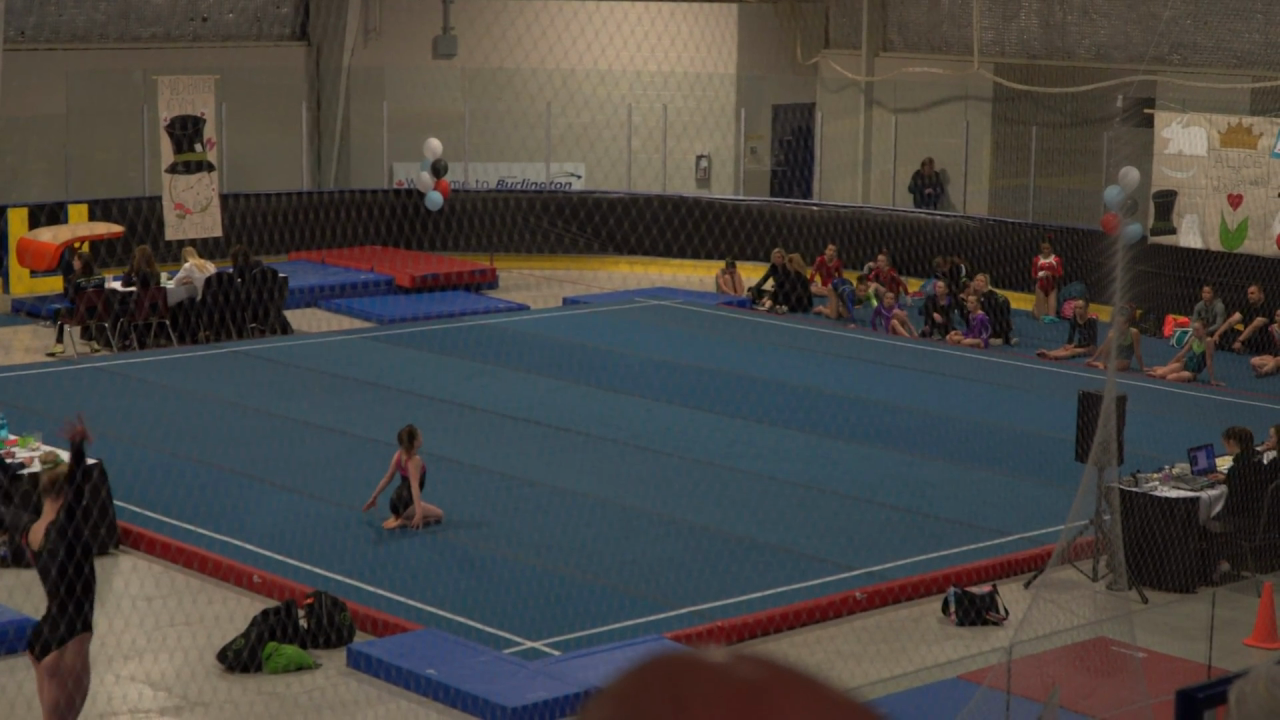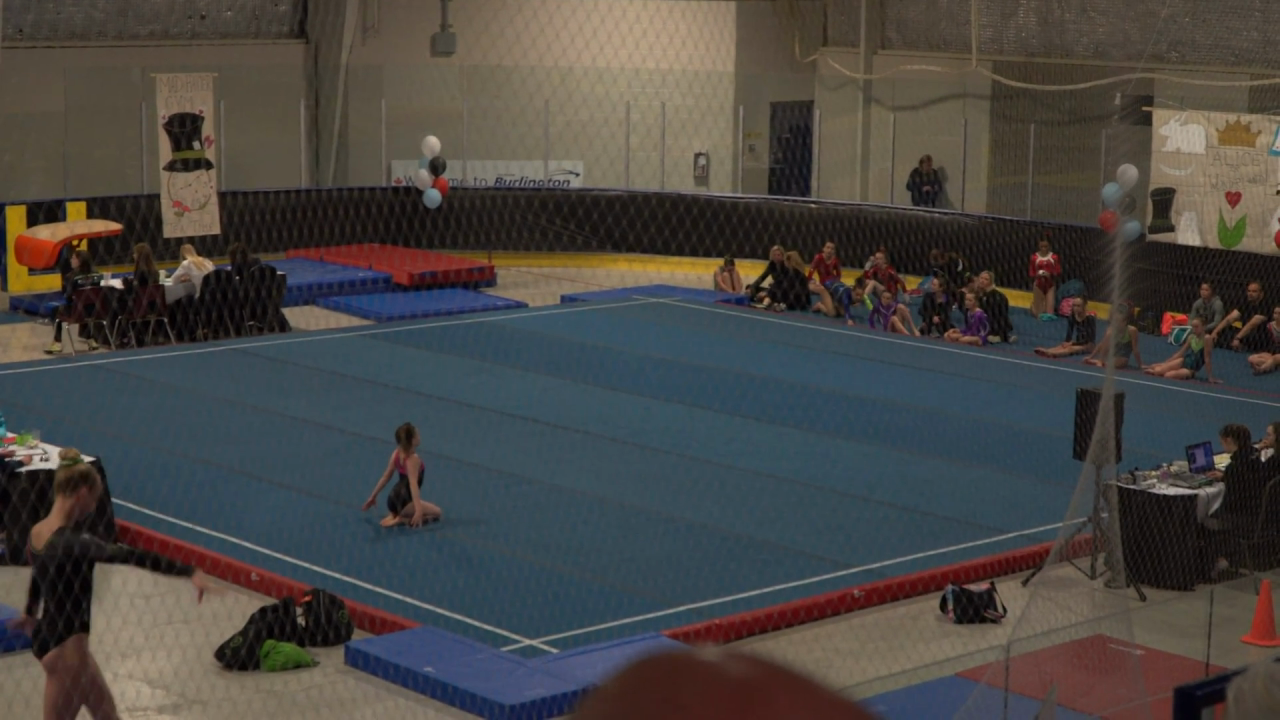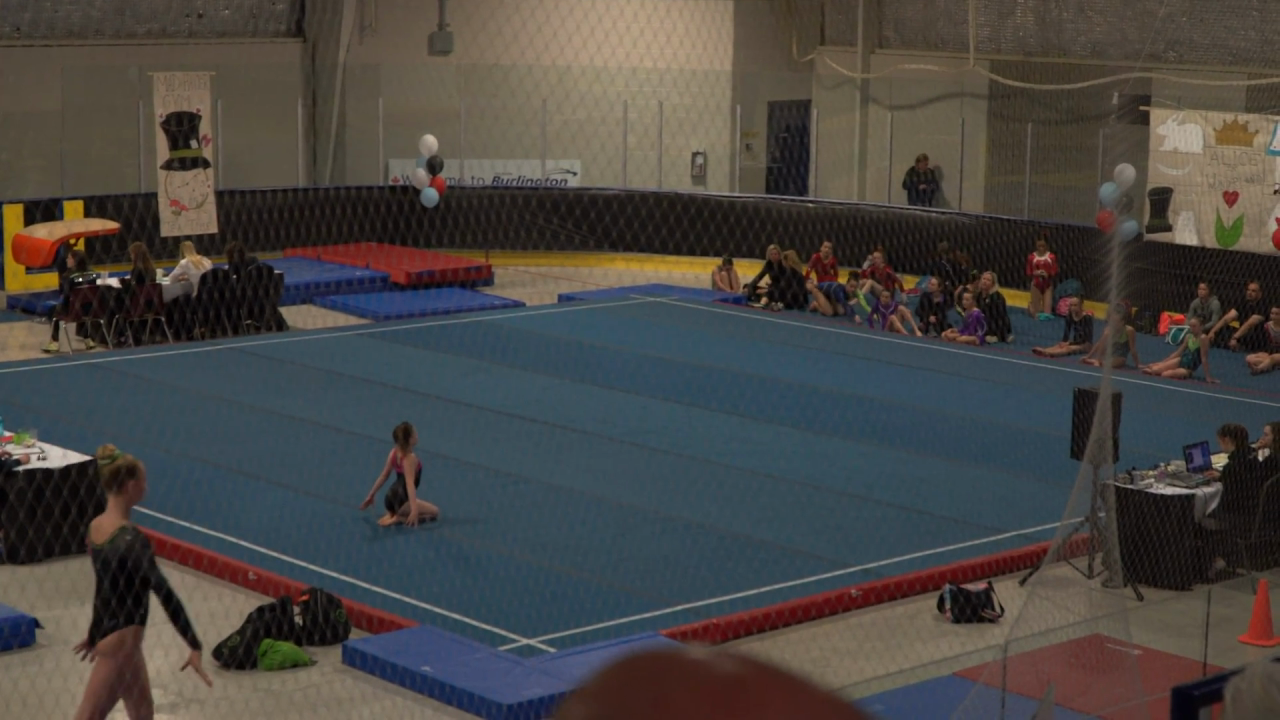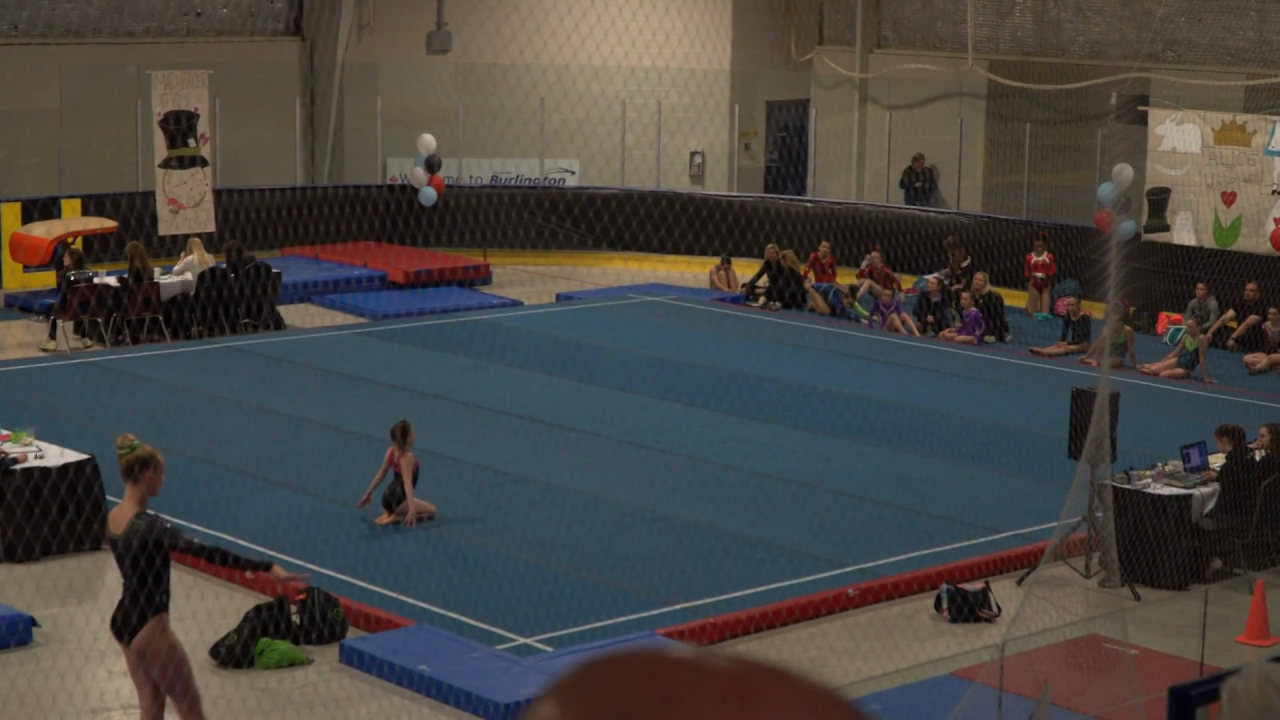
dt=0.4s
person 1, frame 1
left shoulder: (34, 532)
right shoulder: (60, 531)
right elbow: (76, 488)
right wrist: (79, 446)
left hip: (43, 640)
right hip: (67, 646)
person 1, frame 2
left shoulder: (38, 533)
right shoulder: (70, 542)
right elbow: (128, 555)
left wrist: (30, 613)
right wrist: (188, 572)
left hip: (49, 636)
right hip: (66, 644)
person 1, frame 3
left shoulder: (97, 527)
right shoulder: (131, 540)
right elbow: (164, 594)
right wrist: (195, 646)
left hip: (109, 631)
right hip: (121, 638)
person 1, frame 4
left shoulder: (115, 516)
right shoulder: (148, 525)
right elbow: (207, 553)
right wrist: (267, 568)
left hip: (123, 621)
right hip: (149, 627)
